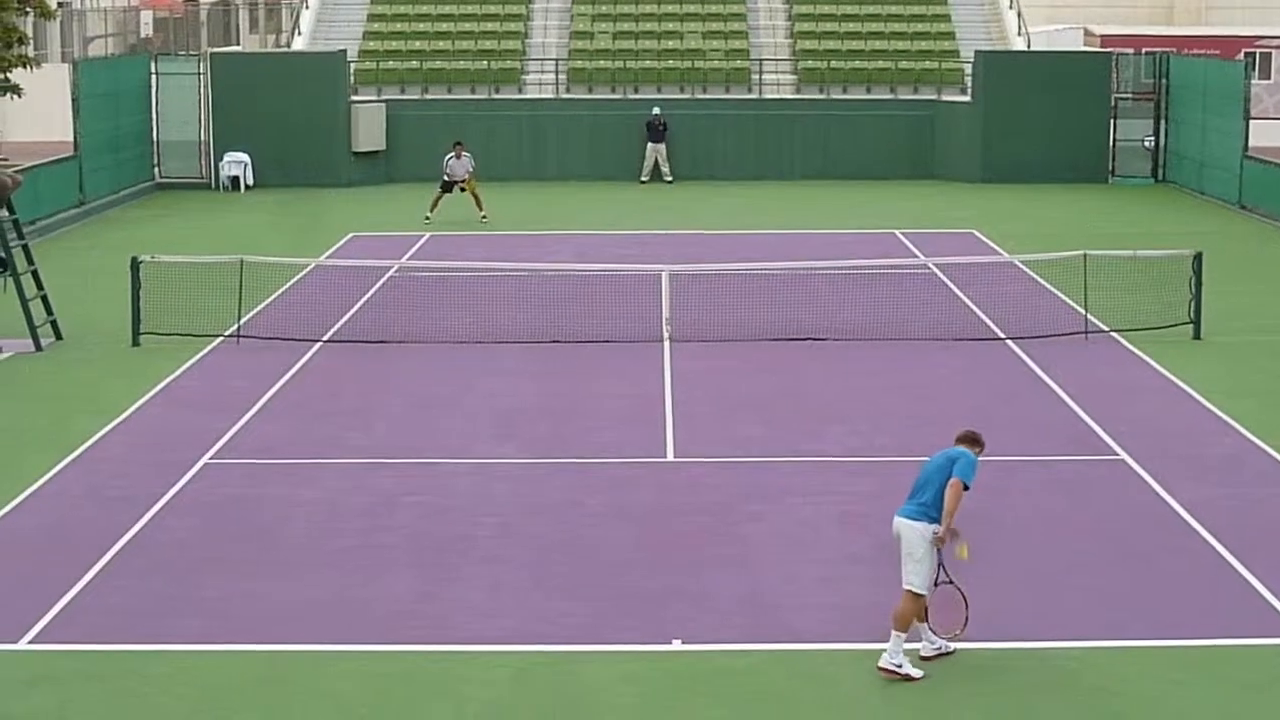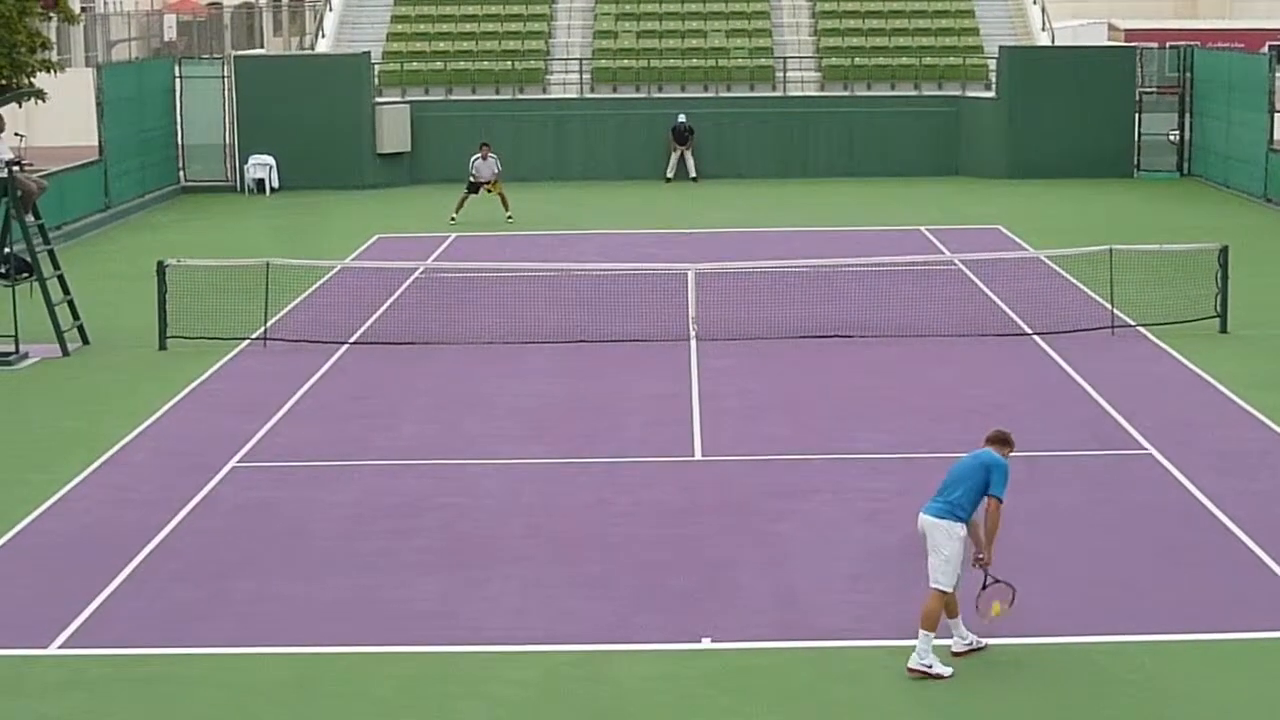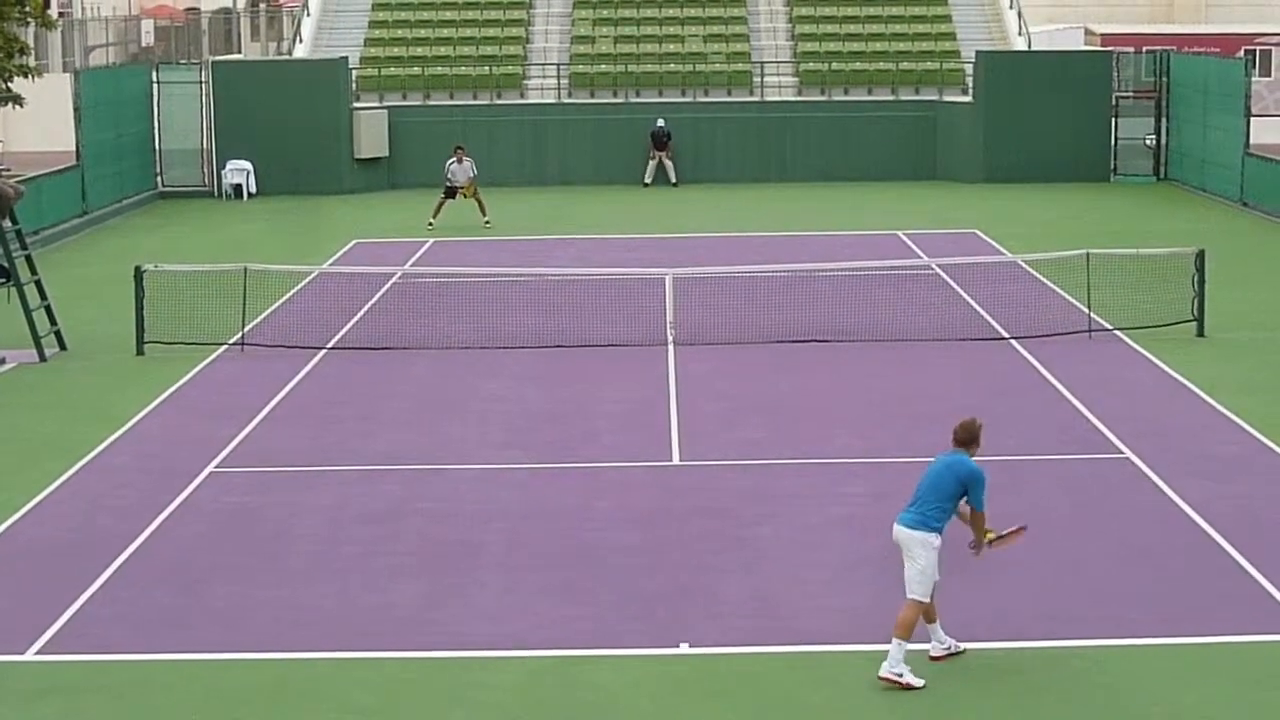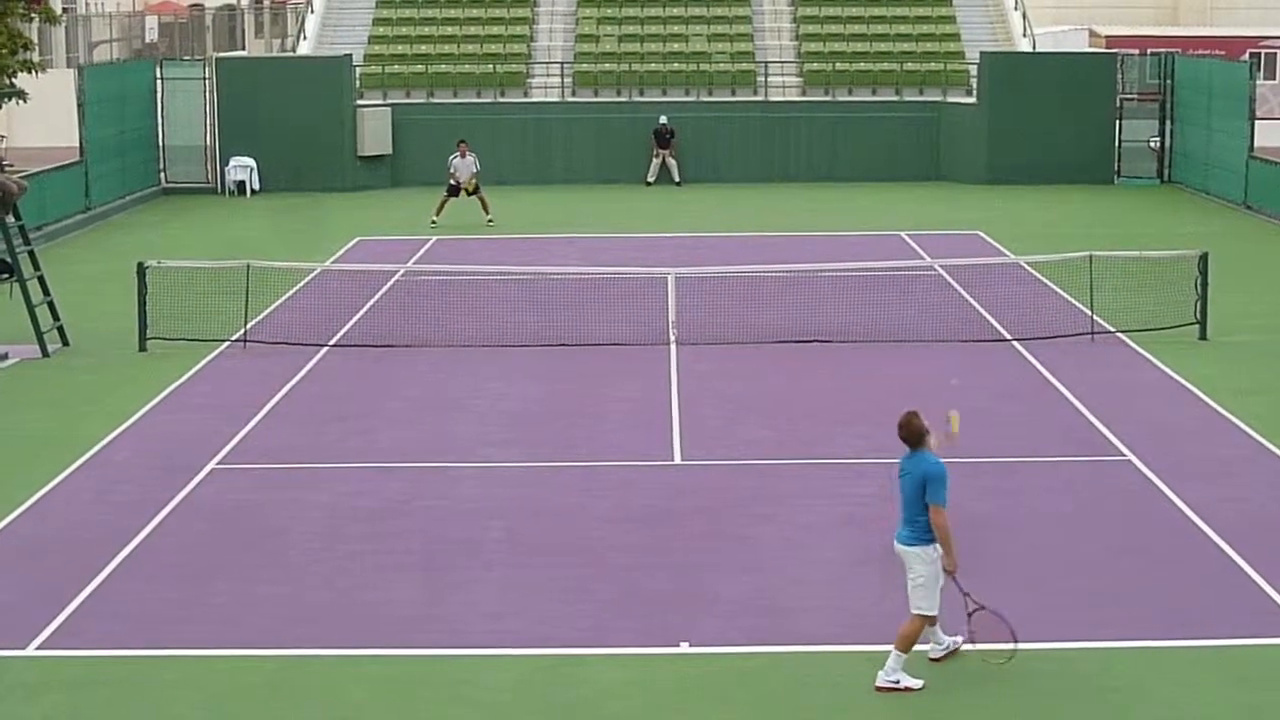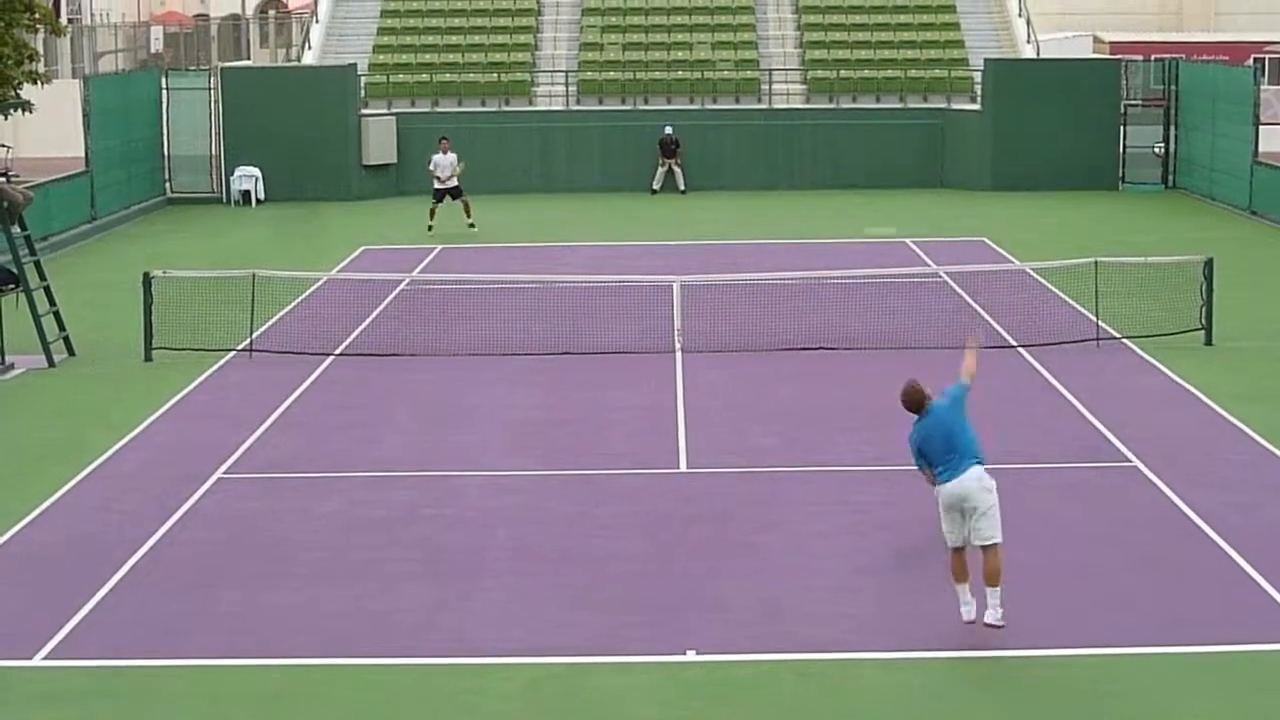
dt=1s
person 1, frame 1
left shoulder: (942, 456)
right shoulder: (968, 457)
right elbow: (954, 486)
left wrist: (943, 527)
right wrist: (945, 525)
left hip: (905, 518)
right hip: (918, 525)
left knee: (920, 586)
right knee: (913, 591)
left ankle: (930, 643)
right ankle: (893, 657)
person 1, frame 2
left shoulder: (970, 459)
right shoulder: (999, 463)
right elbow: (993, 508)
left wrist: (979, 547)
right wrist: (988, 550)
left hip: (930, 516)
right hip: (945, 524)
left knee: (948, 583)
right knee: (940, 589)
left ankle: (962, 638)
right ankle: (921, 658)
person 1, frame 3
left shoulder: (941, 461)
right shoulder: (973, 471)
right elbow: (977, 514)
left wrist: (975, 527)
right wrist: (979, 540)
left hip: (903, 525)
right hip: (921, 534)
left knee: (926, 589)
right knee: (916, 599)
left ankle: (940, 643)
right ankle: (893, 665)
person 1, frame 4
left shoulder: (907, 461)
right shoulder: (934, 468)
right elbow: (937, 517)
right wrist: (950, 556)
left hip: (907, 540)
right hip: (921, 547)
left knee: (930, 598)
right knee: (921, 614)
left ankle: (939, 644)
right ankle: (889, 675)
person 1, frame 5
left shoulder: (916, 436)
right shoulder: (947, 405)
left elbow: (930, 477)
right elbow: (968, 375)
right wrist: (971, 351)
left hip: (946, 489)
right hip: (974, 479)
left knee: (957, 549)
right knee: (990, 546)
left ankle: (967, 605)
right ankle: (993, 610)
